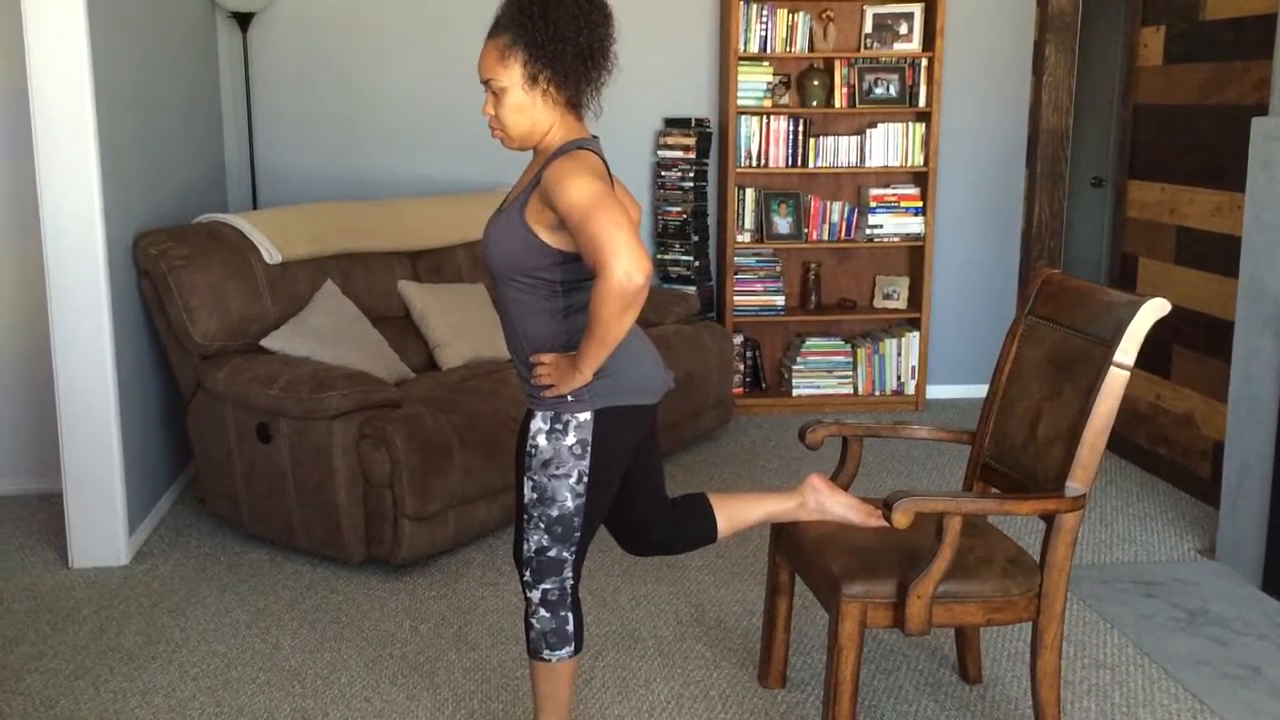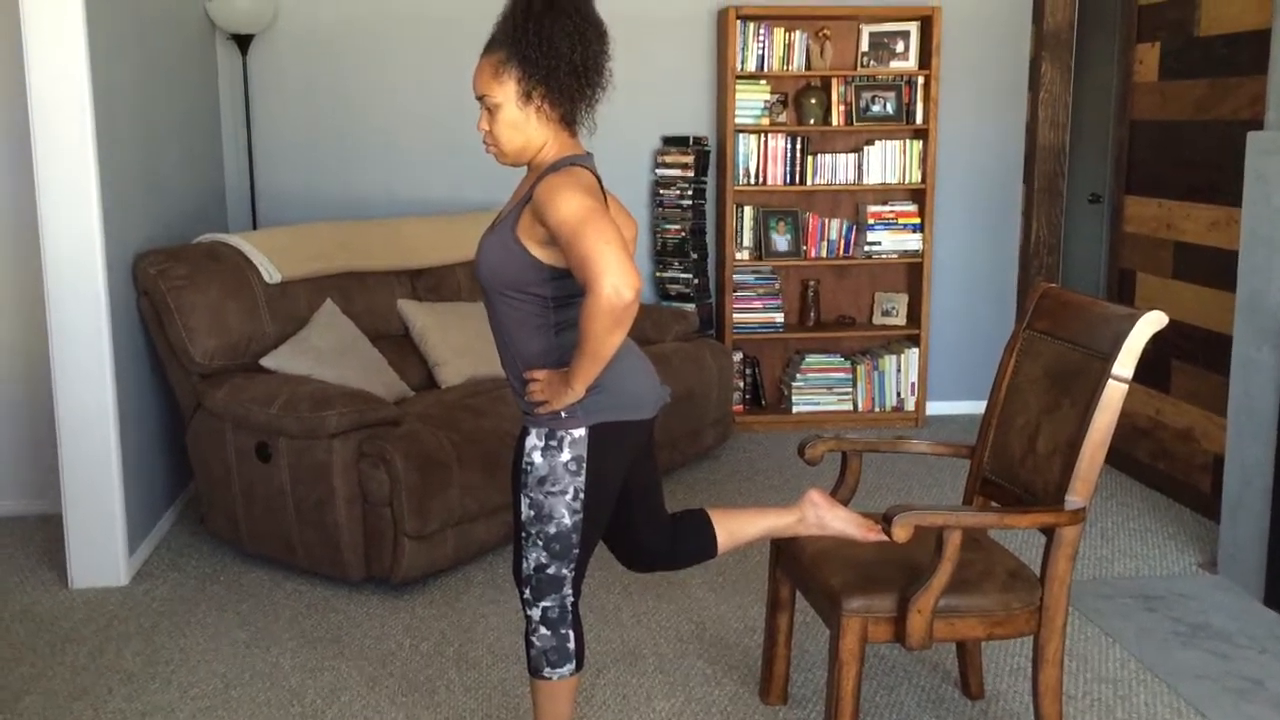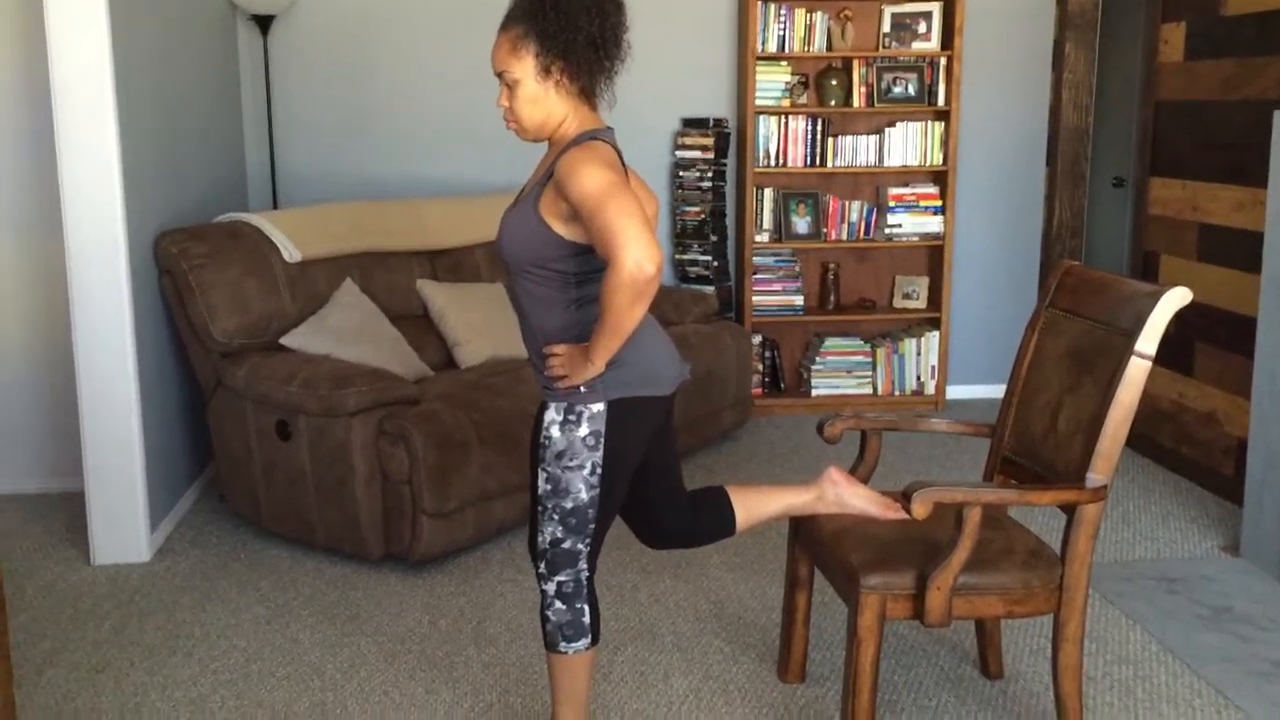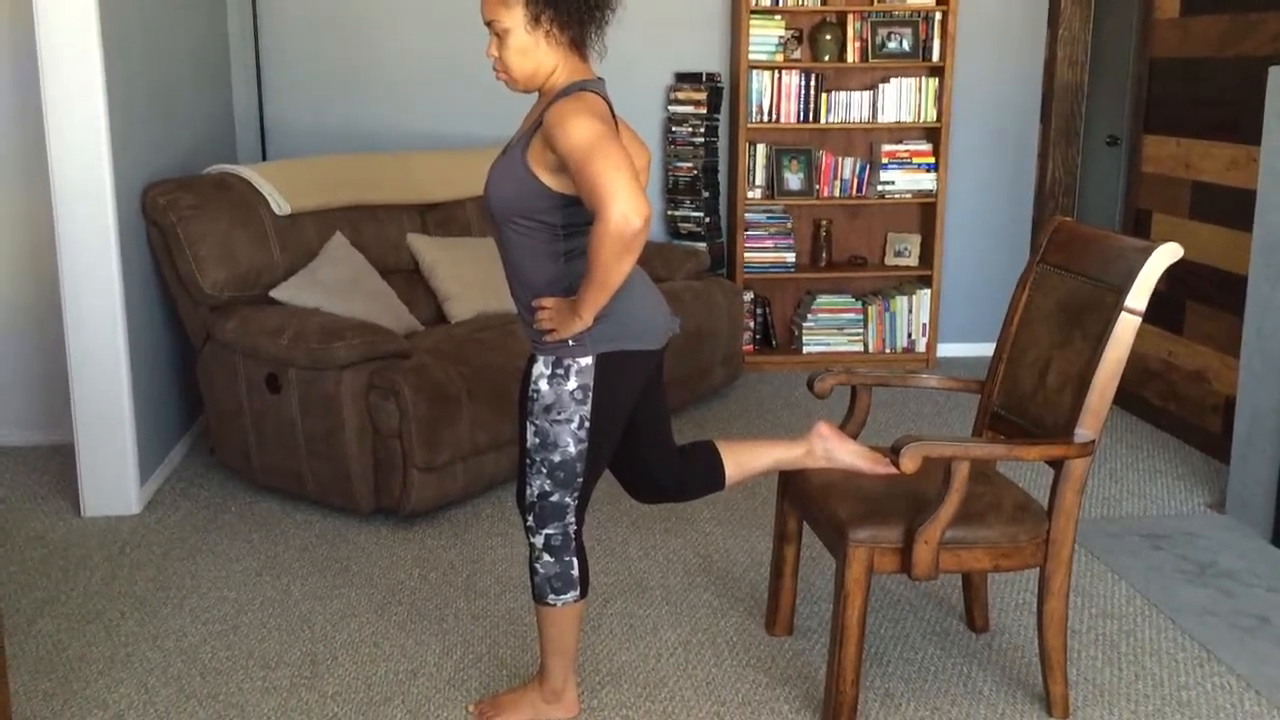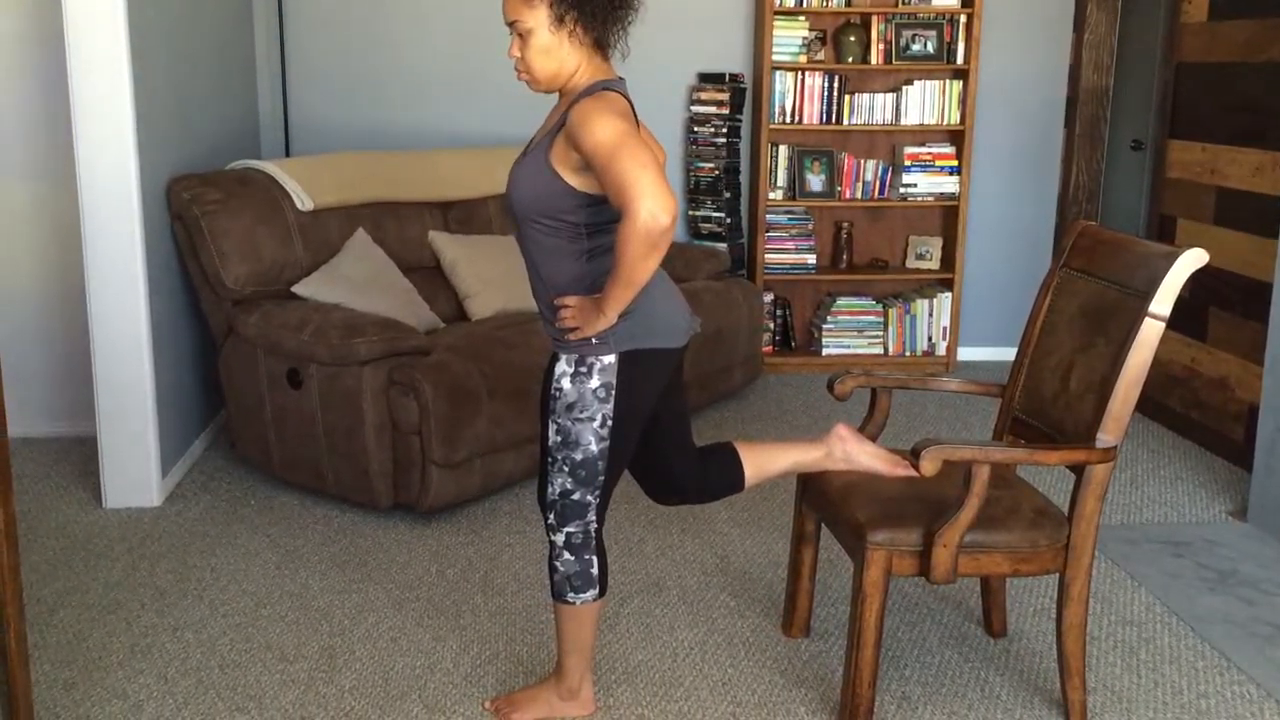
dt=1s
person 1, frame 1
left shoulder: (566, 171)
right shoulder: (563, 161)
left elbow: (628, 272)
right elbow: (628, 211)
left wrist: (581, 367)
left hip: (586, 405)
right hip: (617, 392)
left knee: (546, 569)
right knee: (652, 528)
right ankle: (804, 500)
person 1, frame 2
left shoulder: (557, 188)
right shoulder: (559, 177)
left elbow: (617, 288)
right elbow: (624, 229)
left wrist: (573, 382)
left hip: (582, 419)
right hip: (613, 407)
left knee: (546, 585)
right knee: (651, 543)
right ankle: (802, 516)
person 1, frame 3
left shoulder: (580, 162)
right shoulder: (578, 151)
left elbow: (640, 262)
right elbow: (645, 206)
left wrist: (593, 356)
left hip: (602, 395)
right hip: (631, 383)
left knee: (562, 560)
right knee: (669, 520)
right ankle: (821, 494)
person 1, frame 4
left shoulder: (568, 113)
right shoulder: (569, 102)
left elbow: (626, 215)
right elbow: (637, 161)
left wrist: (581, 311)
left hip: (591, 348)
right hip: (622, 336)
left knee: (549, 514)
right knee: (659, 475)
right ankle: (812, 448)
person 1, frame 5
left shoulder: (592, 113)
right shoulder: (588, 102)
left elbow: (654, 212)
right elbow: (653, 158)
left wrist: (607, 308)
left hip: (613, 346)
right hip: (642, 337)
left knee: (571, 511)
right knee: (678, 477)
right ankle: (831, 450)
